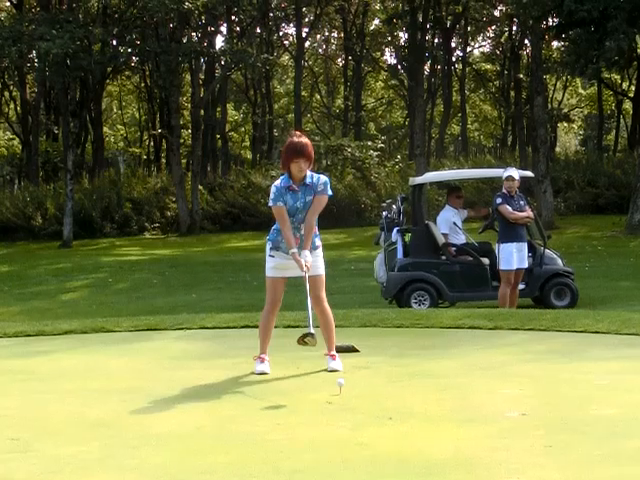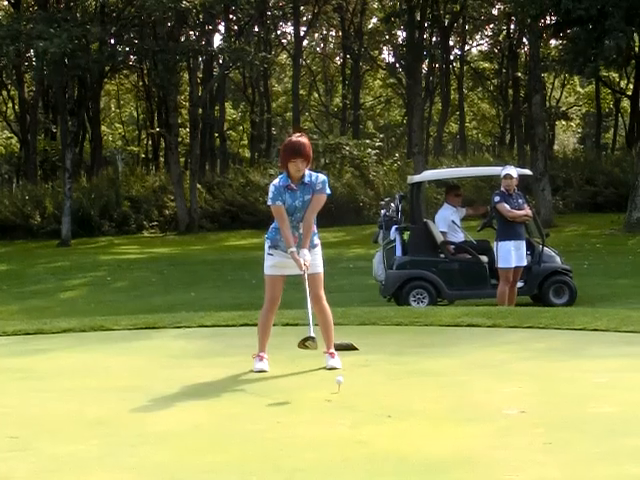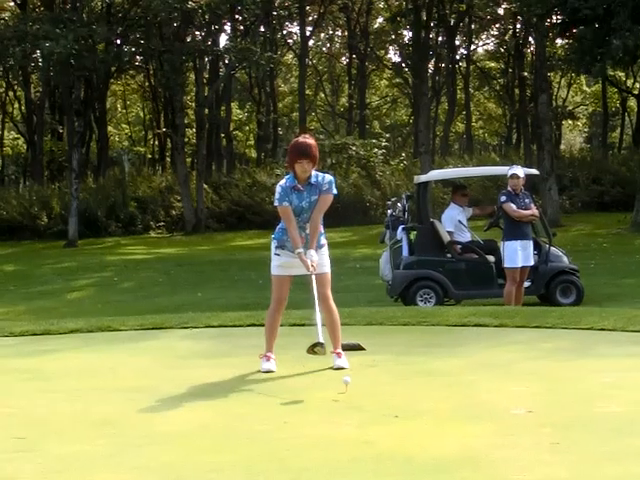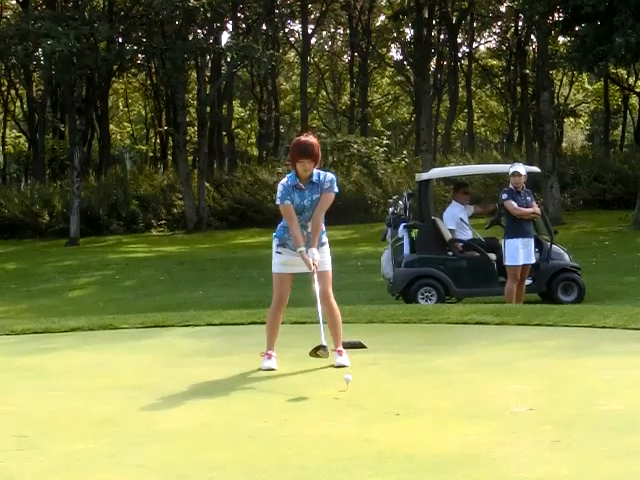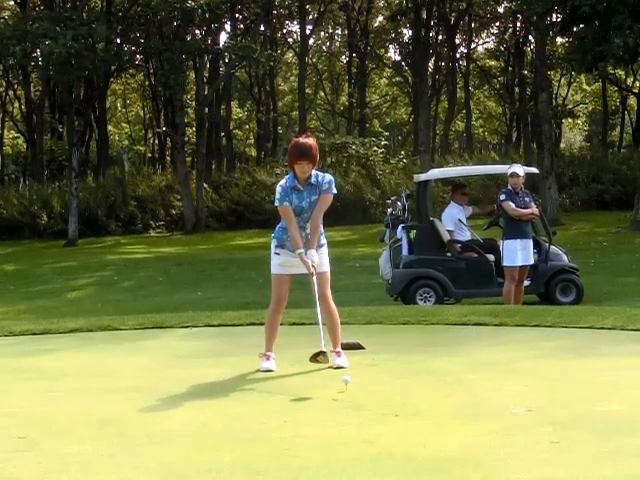
dt=0.2s
person 1, frame 1
left shoulder: (320, 182)
right shoulder: (278, 188)
left elbow: (311, 219)
right elbow: (285, 225)
left wrist: (305, 252)
right wrist: (295, 255)
left hip: (311, 247)
right hip: (280, 249)
left knee: (320, 301)
right knee: (272, 303)
left ankle: (332, 353)
right ankle: (262, 356)
person 1, frame 2
left shoulder: (319, 181)
right shoulder: (276, 187)
left elbow: (309, 217)
right elbow: (284, 223)
left wrist: (304, 250)
right wrist: (294, 254)
left hip: (309, 245)
right hip: (278, 247)
left knee: (318, 299)
right knee: (271, 301)
left ankle: (331, 351)
right ankle: (261, 354)
person 1, frame 3
left shoulder: (325, 181)
right shoulder: (283, 188)
left elbow: (316, 218)
right elbow: (291, 224)
left wrist: (311, 251)
right wrist: (301, 255)
left hip: (316, 245)
right hip: (285, 247)
left knee: (325, 299)
right knee: (278, 301)
left ankle: (338, 351)
right ankle: (268, 354)
person 1, frame 4
left shoulder: (327, 180)
right shoulder: (285, 186)
left elbow: (318, 216)
right elbow: (292, 223)
left wrist: (313, 249)
right wrist: (303, 253)
left hip: (318, 244)
right hip: (287, 246)
left knee: (326, 296)
right knee: (279, 299)
left ankle: (339, 349)
right ankle: (269, 352)
person 1, frame 5
left shoulder: (325, 181)
right shoulder: (283, 188)
left elbow: (316, 218)
right elbow: (291, 225)
left wrist: (312, 251)
right wrist: (301, 255)
left hip: (316, 245)
right hip: (285, 247)
left knee: (325, 298)
right knee: (278, 301)
left ankle: (337, 350)
right ankle: (268, 354)
person 2, frame 1
left shoulder: (521, 197)
right shoulder: (499, 197)
left elbow: (531, 218)
right elbow: (510, 215)
left wrist: (517, 217)
right wrist: (525, 214)
left hip: (522, 243)
right hip: (506, 243)
left knee: (516, 283)
right knee: (507, 282)
person 2, frame 2
left shoulder: (519, 195)
right shoulder: (498, 196)
left elbow: (529, 216)
right elbow: (508, 213)
left wrist: (515, 215)
right wrist: (524, 212)
left hip: (520, 241)
right hip: (505, 241)
left knee: (514, 281)
right knee: (505, 281)
person 2, frame 3
left shoulder: (526, 195)
right shoulder: (504, 195)
left elbow: (536, 215)
right elbow: (514, 213)
left wrist: (521, 216)
right wrist: (530, 212)
left hip: (527, 240)
right hip: (511, 241)
left knee: (521, 281)
right knee: (512, 280)
person 2, frame 4
left shoulder: (528, 193)
right shoulder: (506, 193)
left elbow: (538, 213)
right elbow: (515, 210)
left wrist: (522, 213)
right wrist: (531, 210)
left hip: (528, 238)
right hip: (513, 239)
left knee: (522, 279)
right knee: (513, 278)
person 2, frame 5
left shoulder: (527, 194)
right shoulder: (504, 194)
left elbow: (536, 214)
right elbow: (513, 211)
left wrist: (521, 214)
right wrist: (530, 211)
left hip: (527, 239)
right hip: (511, 240)
left knee: (521, 280)
right knee: (511, 279)
